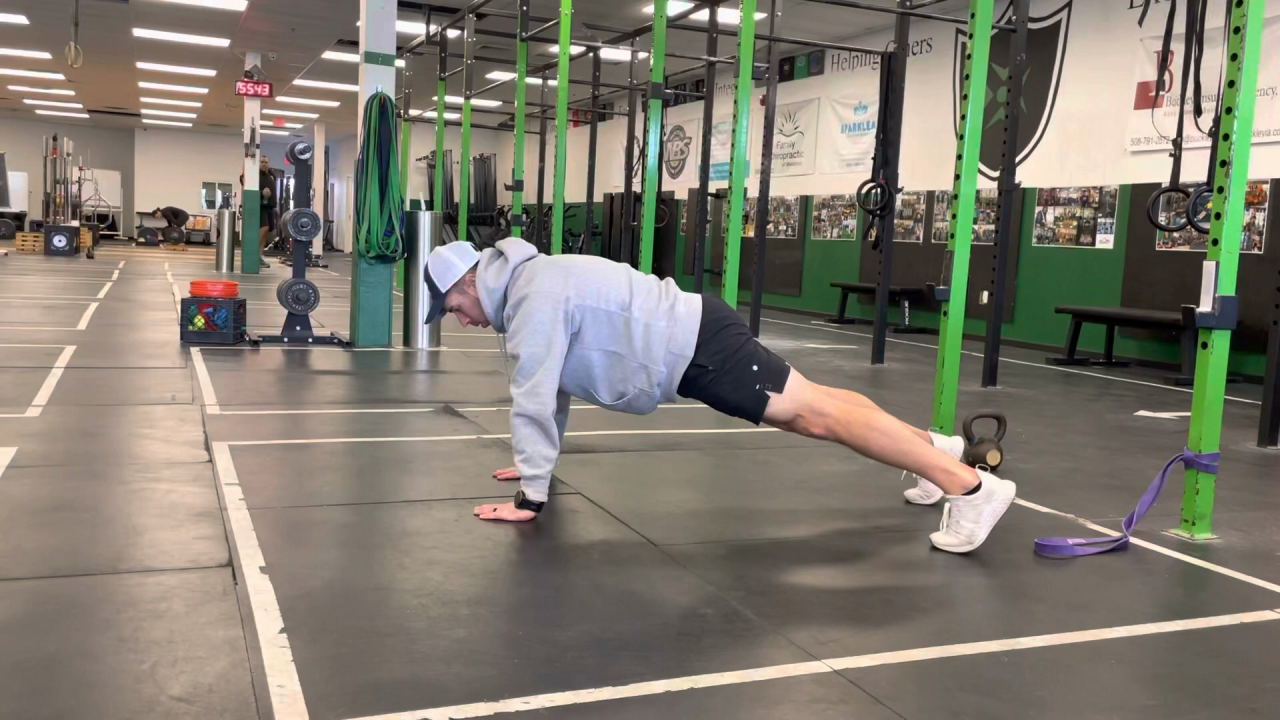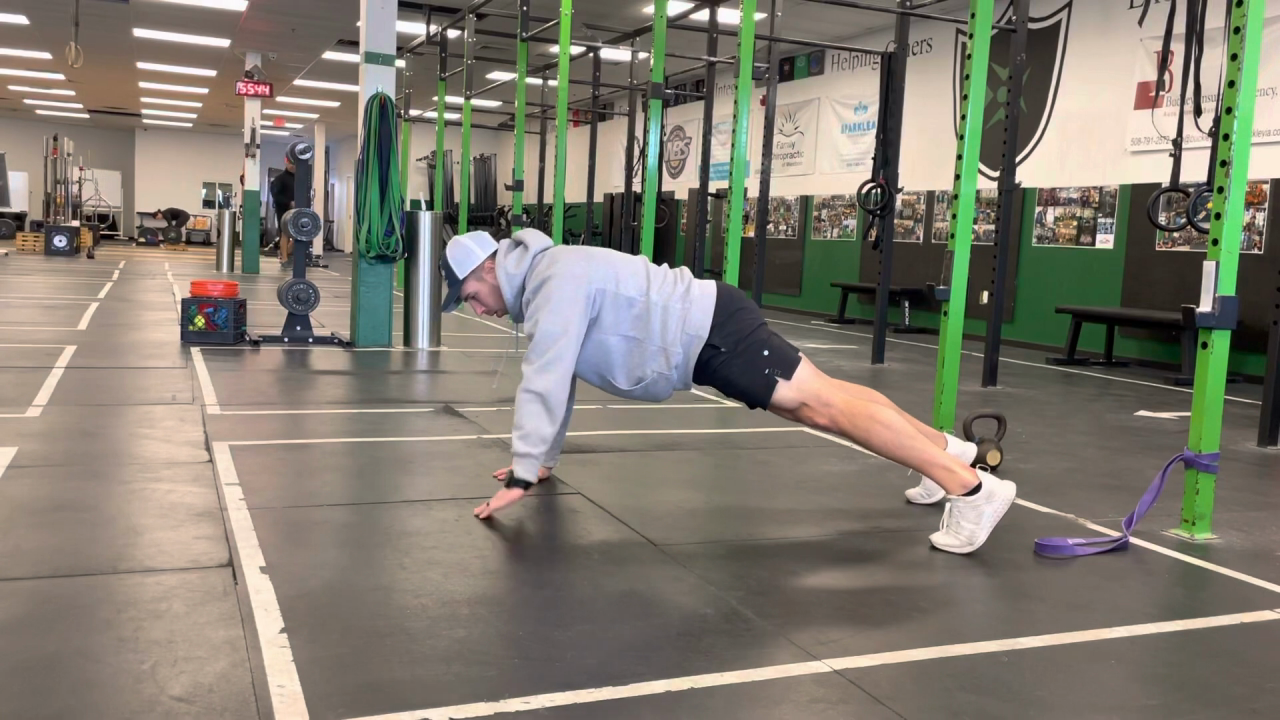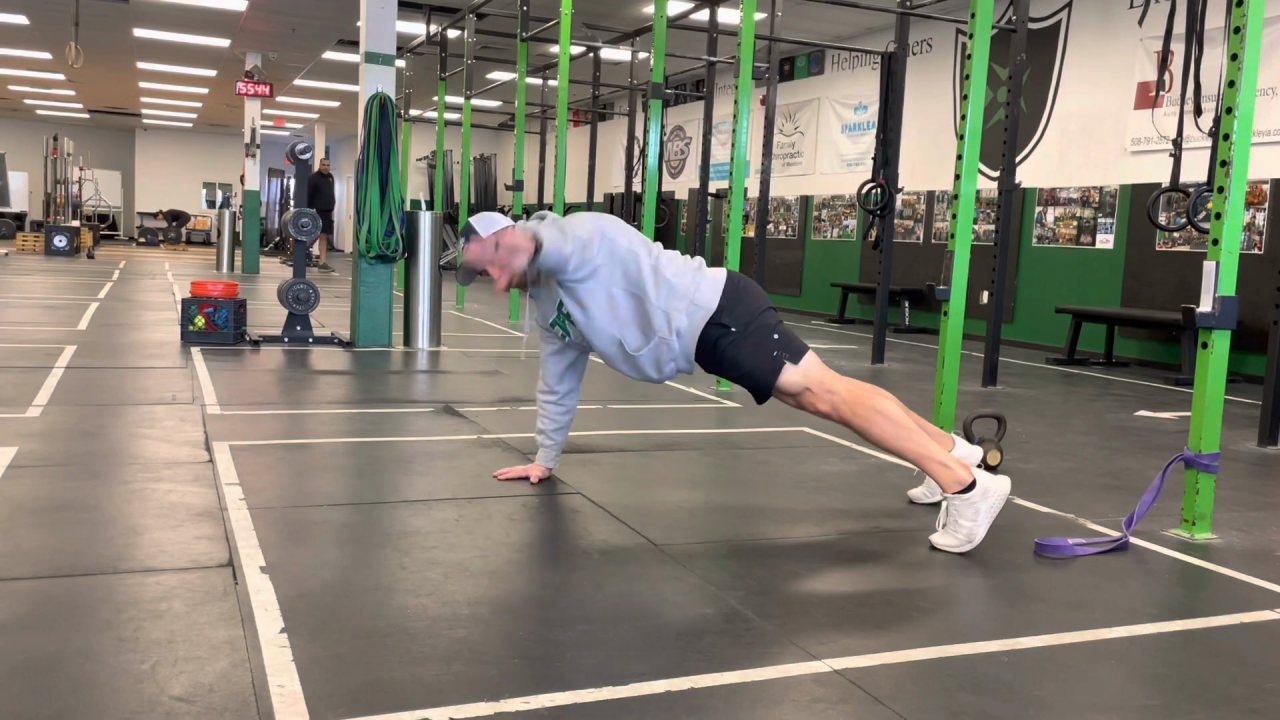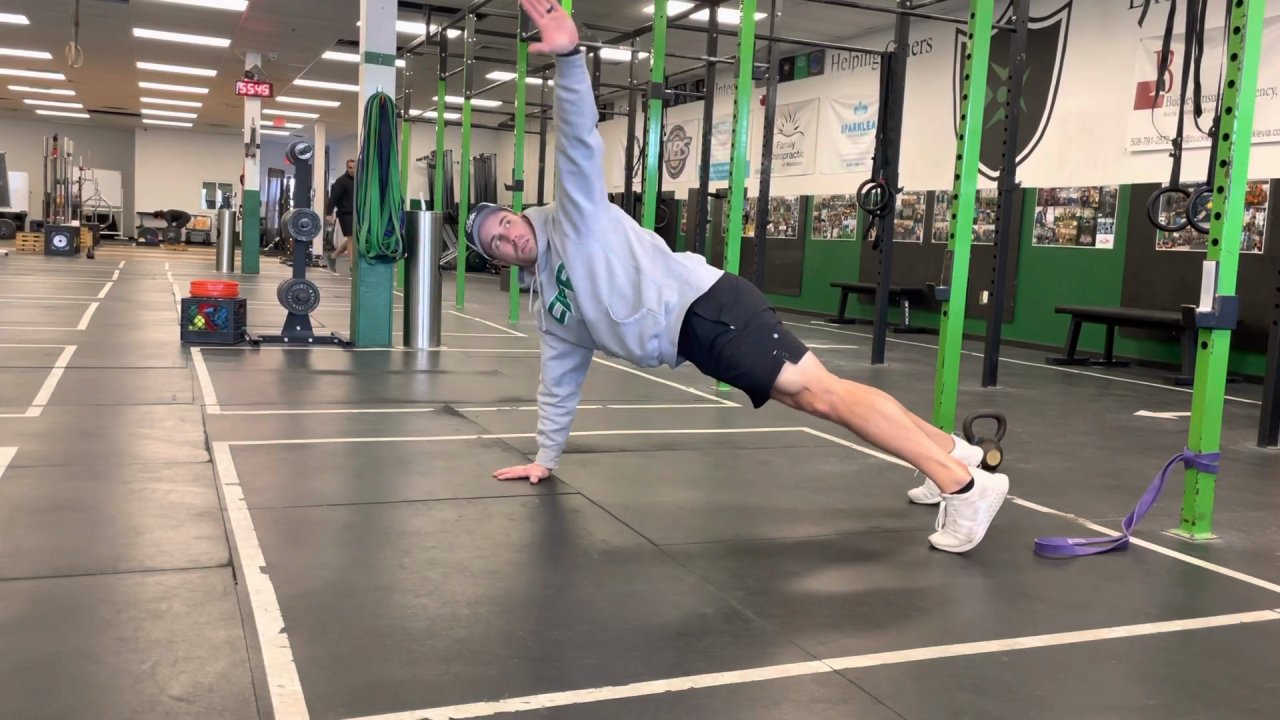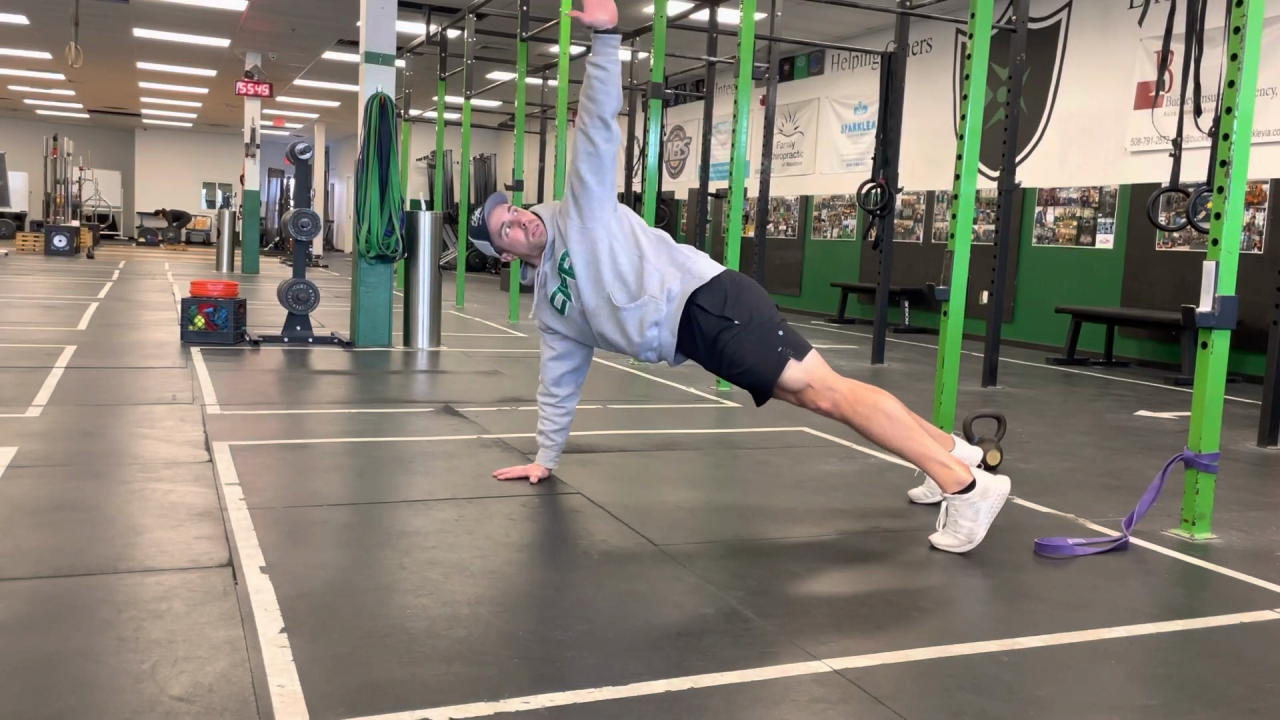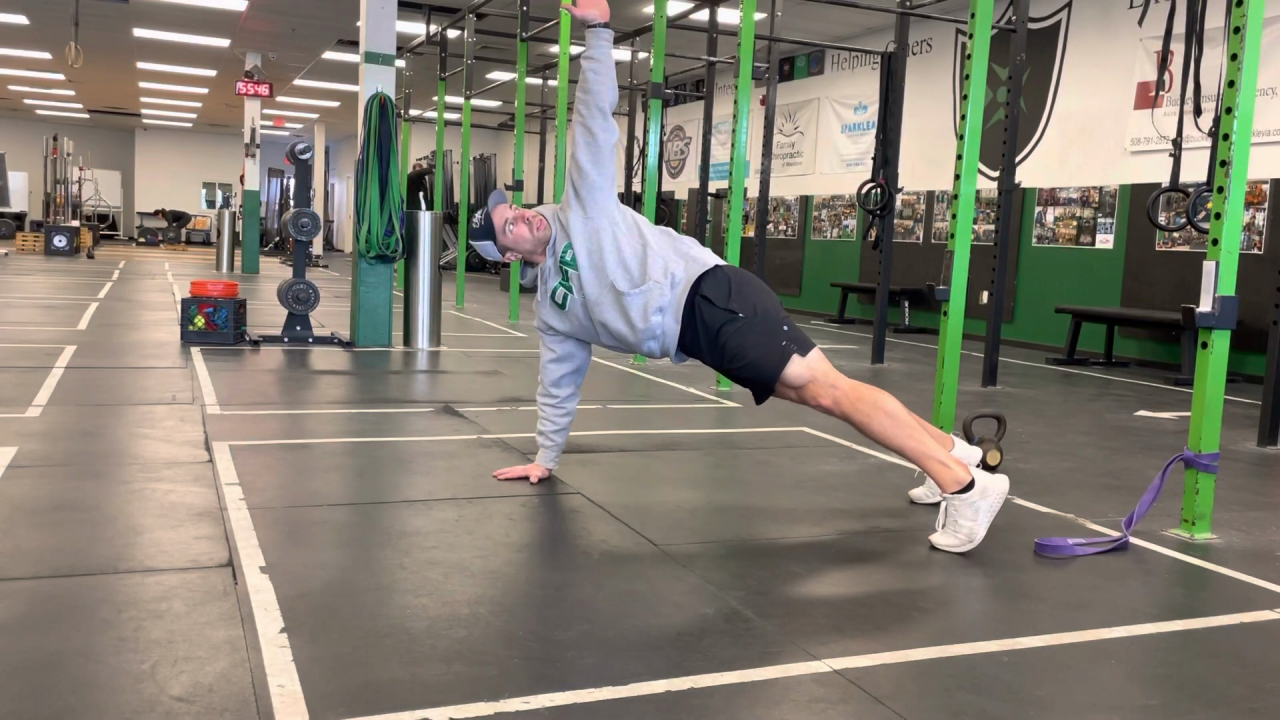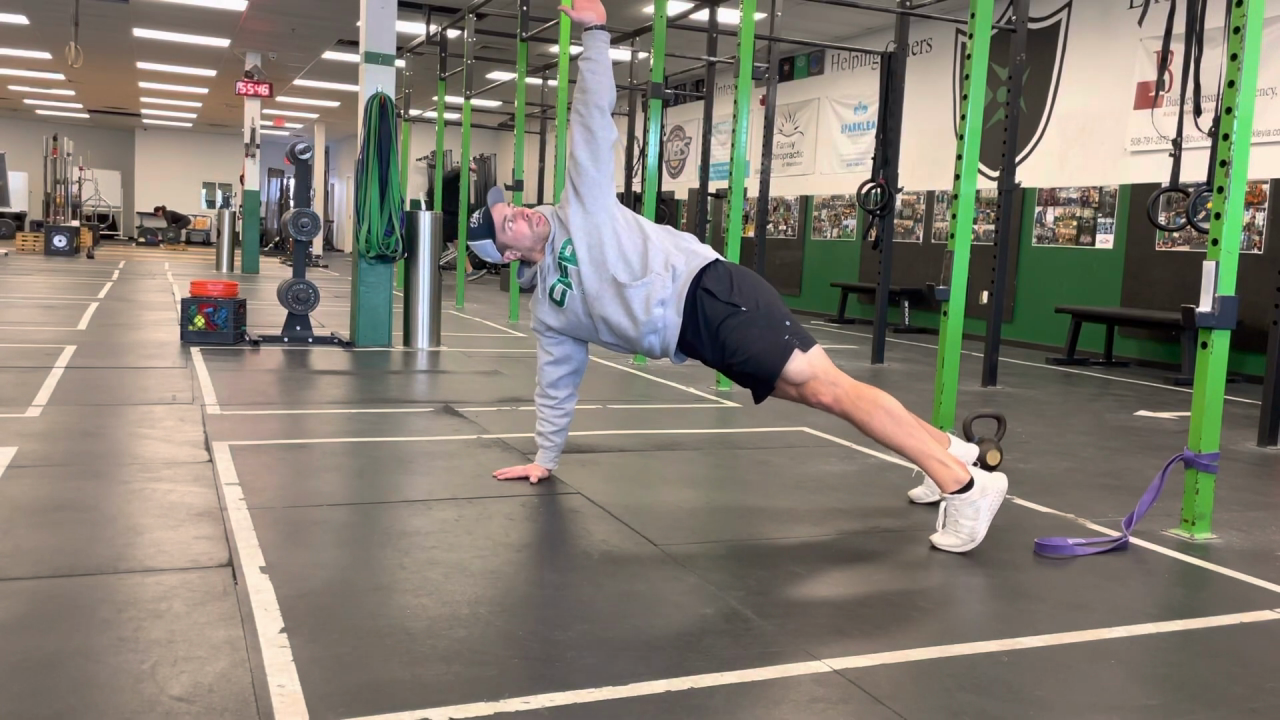
dt=0.5s
person 1, frame 1
left shoulder: (532, 297)
right shoulder: (528, 286)
left elbow: (534, 399)
right elbow: (555, 386)
left wrist: (530, 496)
right wrist: (536, 461)
left hip: (695, 346)
right hip: (691, 344)
left knee: (813, 414)
right knee: (810, 399)
left ankle: (970, 488)
right ankle: (933, 446)
person 1, frame 2
left shoulder: (554, 280)
right shoulder: (541, 284)
left elbow: (544, 381)
right elbow: (557, 378)
left wrist: (522, 478)
right wrist: (542, 458)
left hip: (711, 329)
right hip: (703, 335)
left knee: (820, 403)
right knee: (821, 393)
left ankle: (969, 486)
right ankle: (945, 447)
person 1, frame 3
left shoulder: (575, 232)
right shoulder: (549, 302)
left elbow: (560, 243)
right elbow: (558, 378)
left wrist: (525, 245)
right wrist: (545, 458)
left hip: (715, 308)
right hip: (699, 335)
left knee: (825, 389)
right knee: (820, 389)
left ankle: (968, 484)
right ankle: (951, 453)
person 1, frame 4
left shoulder: (571, 220)
right shoulder: (550, 303)
left elbow: (579, 140)
right elbow: (560, 381)
left wrist: (568, 58)
right wrist: (545, 457)
left hip: (707, 308)
right hip: (696, 338)
left knee: (820, 392)
right knee: (814, 400)
left ankle: (963, 482)
right ankle: (951, 453)
person 1, frame 5
left shoulder: (580, 211)
right shoulder: (549, 306)
left elbow: (598, 125)
right elbow: (559, 380)
right wrist: (545, 457)
left hip: (708, 301)
right hip: (694, 337)
left knee: (824, 389)
right knee: (815, 397)
left ankle: (966, 482)
right ankle: (950, 452)
person 1, frame 6
left shoulder: (582, 207)
right shoulder: (551, 306)
left elbow: (594, 116)
right elbow: (559, 381)
right wrist: (545, 457)
left hip: (709, 295)
right hip: (693, 335)
left knee: (825, 387)
right knee: (814, 395)
left ankle: (962, 480)
right ankle: (948, 451)
person 1, frame 7
left shoulder: (581, 206)
right shoulder: (547, 308)
left elbow: (592, 116)
right elbow: (557, 382)
right wrist: (545, 457)
left hip: (710, 292)
right hip: (694, 336)
left knee: (826, 387)
right knee: (811, 395)
left ankle: (965, 483)
right ankle: (946, 452)
